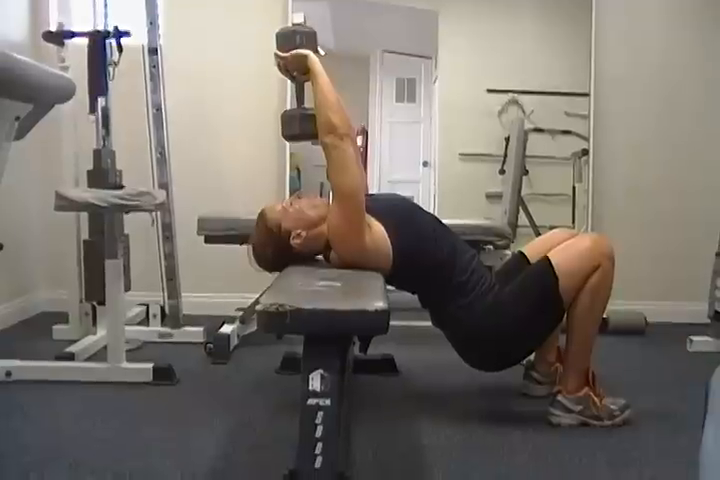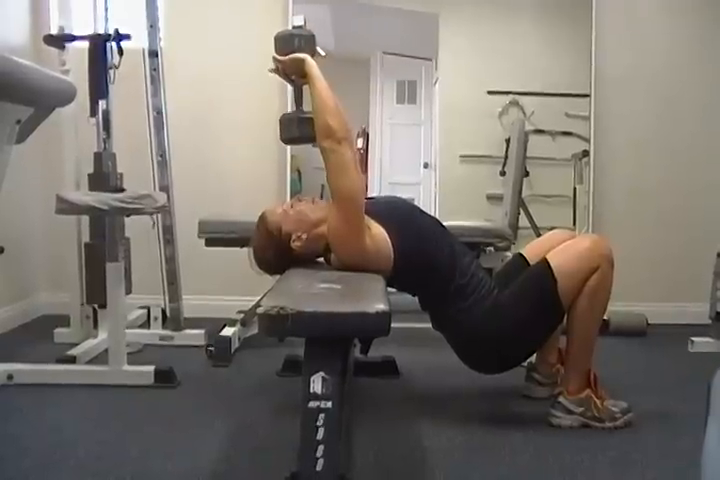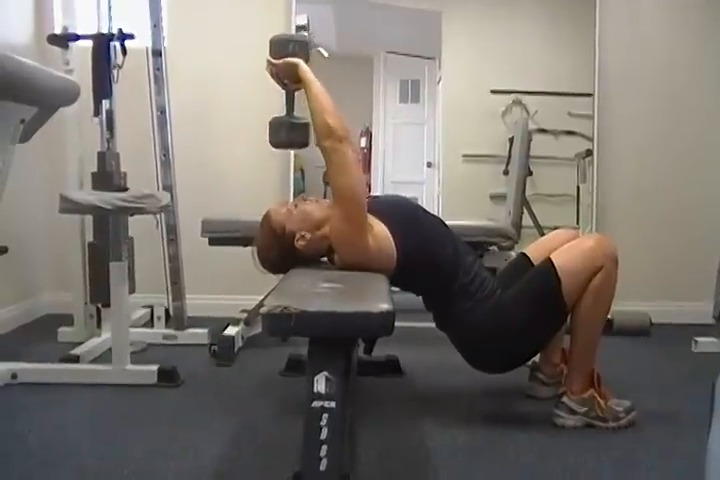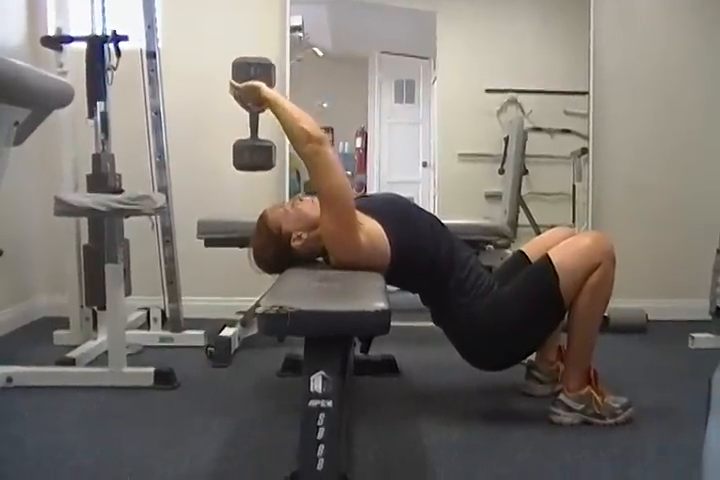
dt=0.7s
person 1, frame 1
left shoulder: (345, 233)
right shoulder: (346, 237)
left elbow: (340, 139)
right elbow: (337, 134)
left wrist: (310, 74)
right wrist: (312, 64)
left hip: (484, 300)
right hip: (490, 325)
left knee: (565, 239)
right knee: (597, 251)
left ankle: (545, 369)
right ankle: (574, 395)
person 1, frame 2
left shoulder: (345, 233)
right shoulder: (347, 239)
left elbow: (337, 143)
right elbow: (335, 139)
left wrist: (309, 77)
right wrist: (310, 67)
left hip: (482, 303)
right hip: (490, 328)
left knee: (564, 239)
right knee: (595, 251)
left ankle: (546, 371)
right ankle: (575, 396)
person 1, frame 3
left shoulder: (348, 234)
right shoulder: (350, 238)
left elbow: (336, 142)
right elbow: (334, 137)
left wrist: (302, 78)
right wrist: (303, 71)
left hip: (487, 301)
right hip: (493, 326)
left knee: (566, 239)
right knee: (599, 251)
left ankle: (550, 371)
right ankle: (579, 396)
person 1, frame 4
left shoulder: (342, 233)
right shoulder: (343, 239)
left elbow: (315, 147)
right elbow: (314, 143)
left wrist: (268, 97)
right wrist: (267, 95)
left hip: (482, 299)
right hip: (489, 324)
left knee: (563, 236)
right knee: (596, 248)
left ankle: (546, 368)
right ankle: (575, 393)
